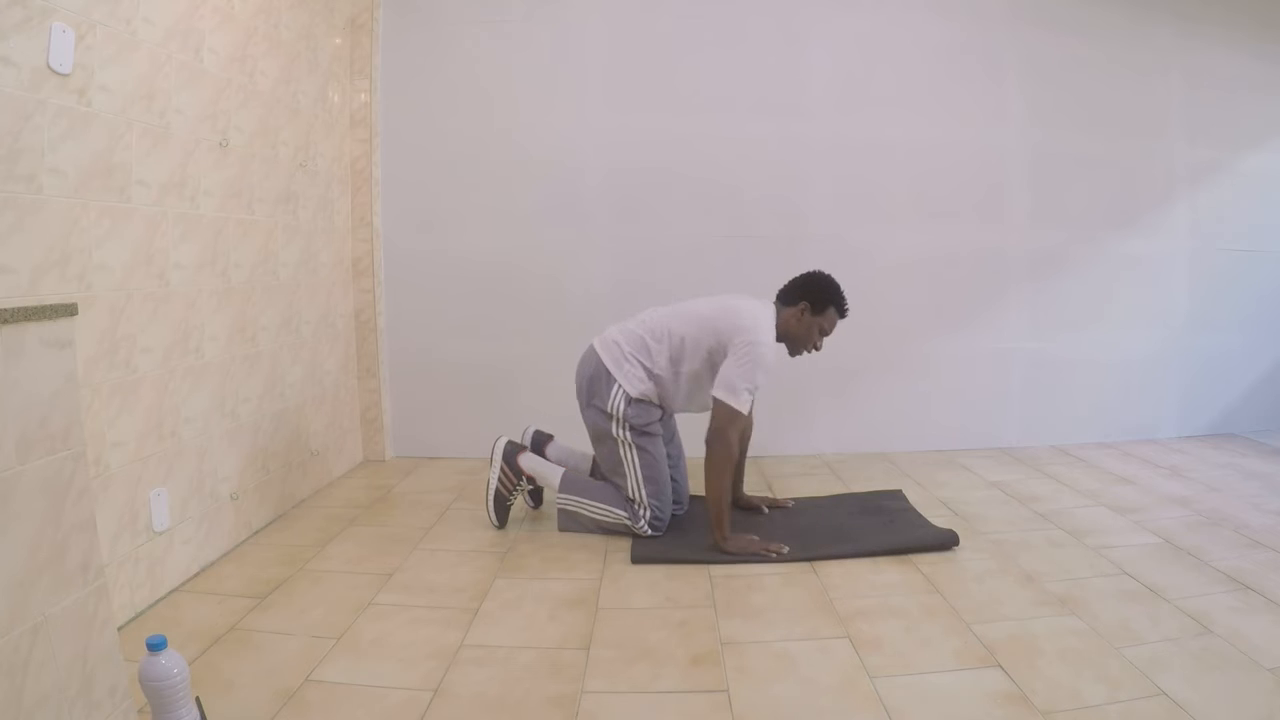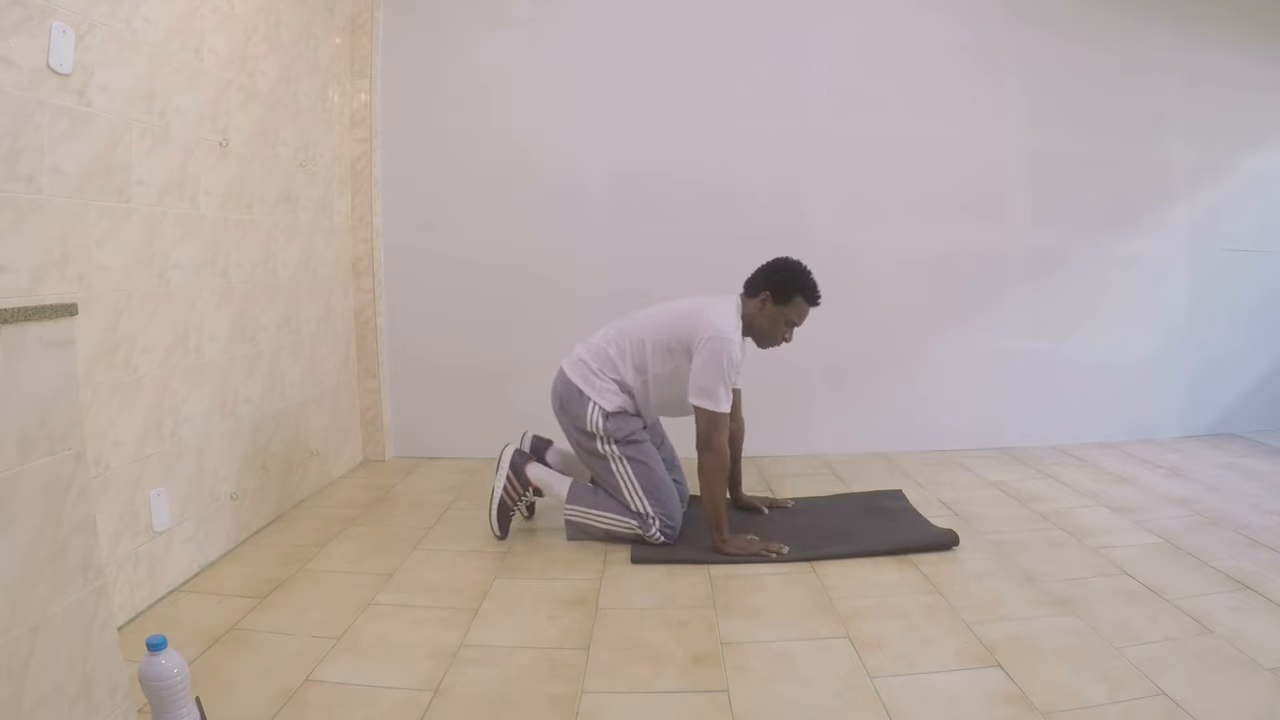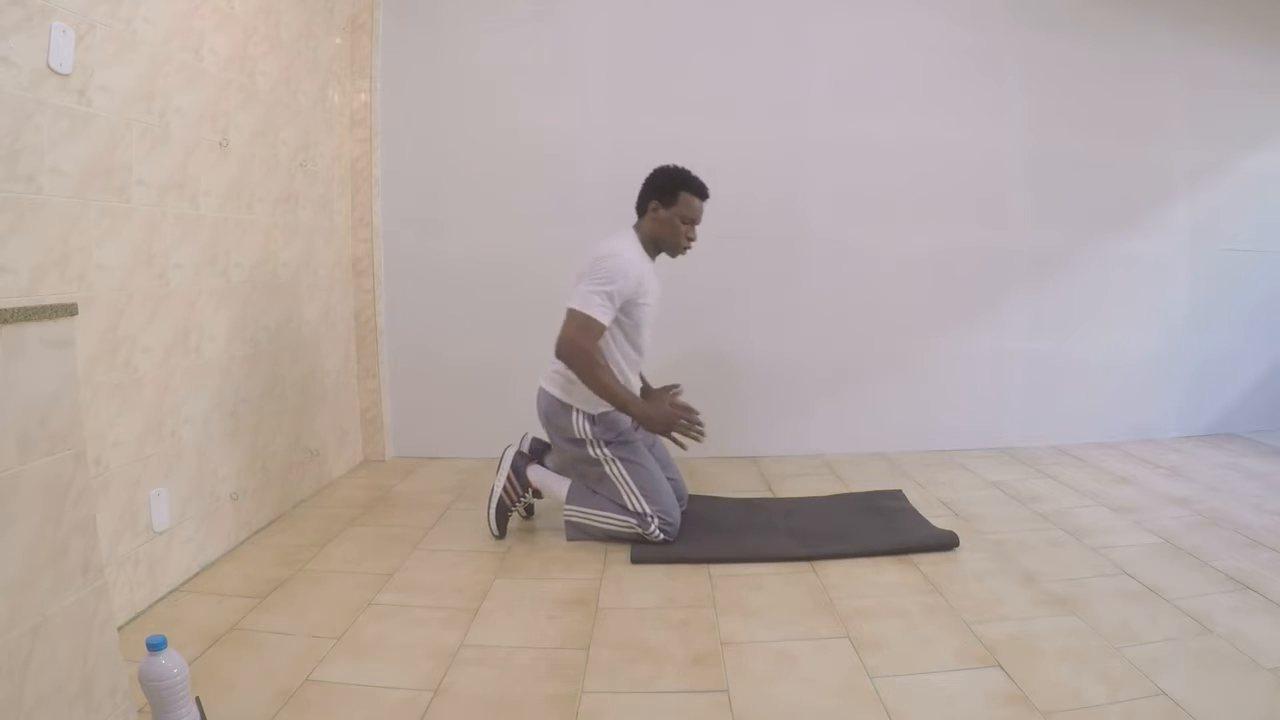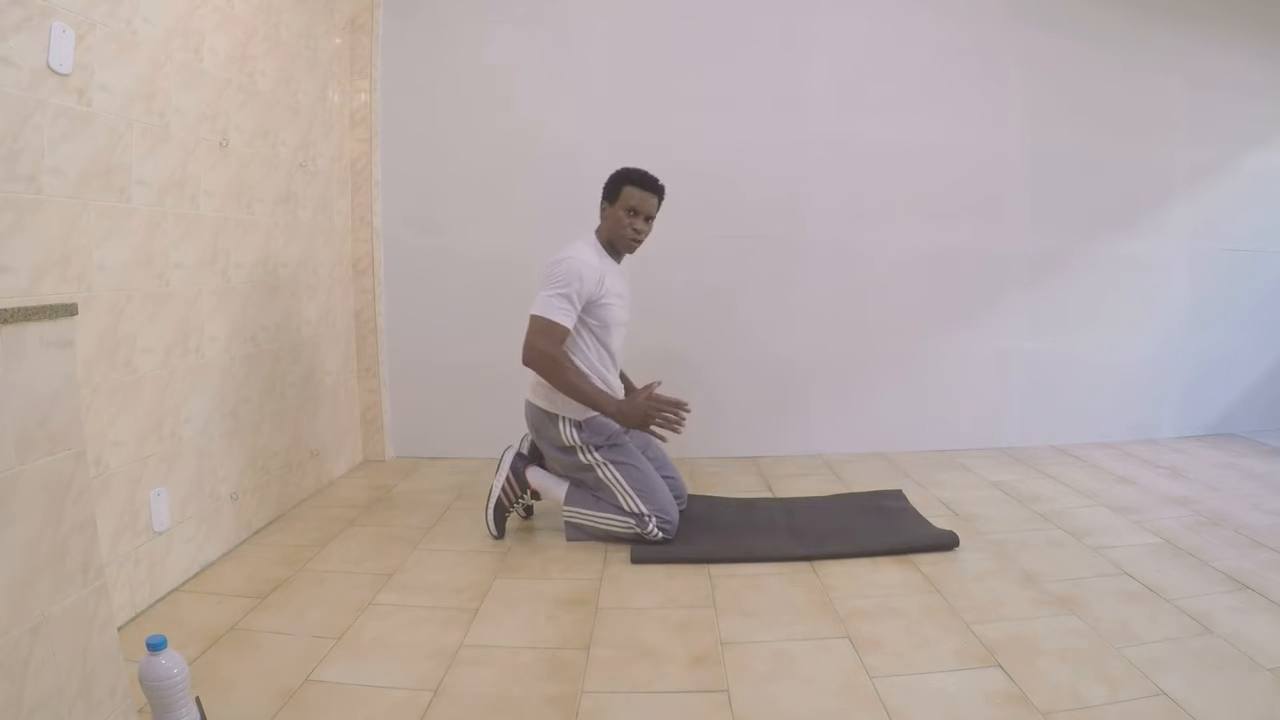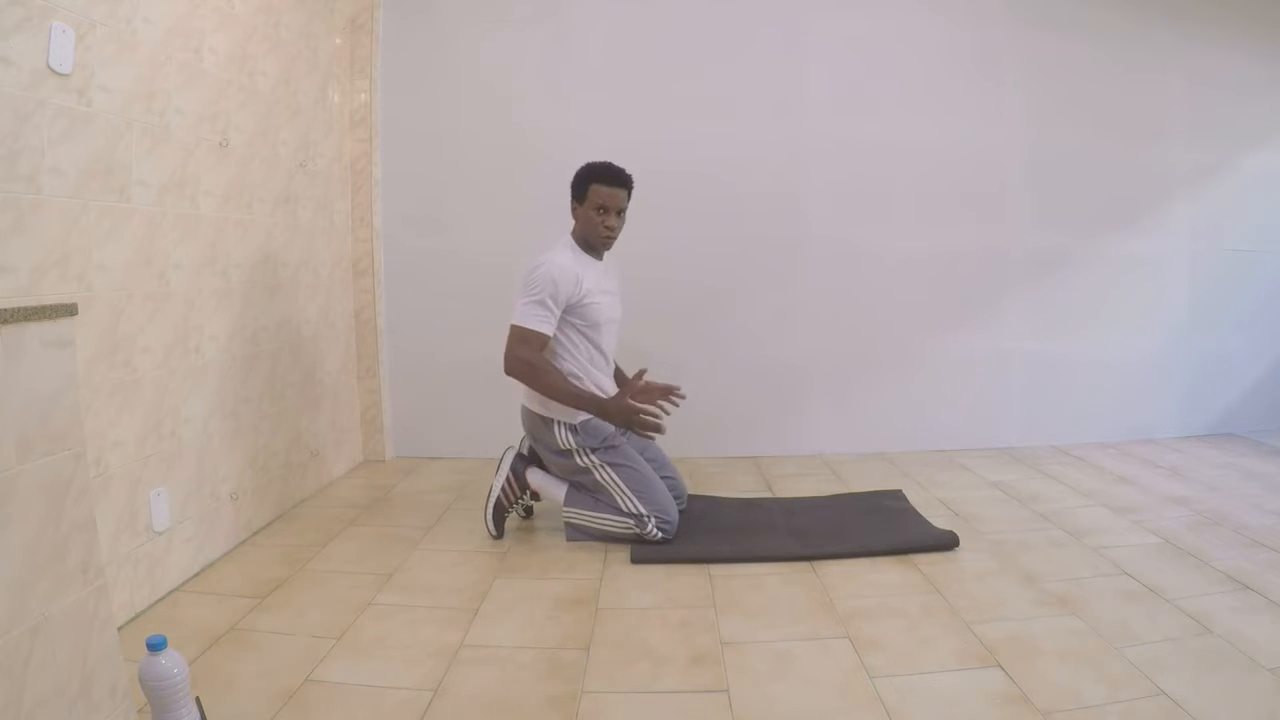
dt=1s
person 1, frame 1
left shoulder: (753, 322)
right shoulder: (758, 342)
left elbow: (741, 423)
right elbow: (722, 439)
left wrist: (737, 494)
right wrist: (722, 535)
left hip: (629, 378)
right hip: (616, 381)
left knee: (674, 499)
right knee: (649, 517)
left ankle: (547, 452)
right ankle: (521, 463)
person 1, frame 2
left shoulder: (728, 322)
right shoulder: (721, 337)
left elbow: (732, 422)
right elbow: (712, 444)
left wrist: (737, 493)
right wrist: (722, 538)
left hip: (610, 393)
right hip: (592, 397)
left knee: (675, 496)
right knee: (661, 523)
left ankle: (546, 458)
right ankle: (529, 476)
person 1, frame 3
left shoulder: (639, 261)
right shoulder: (621, 261)
right elbow: (572, 347)
left wrist: (649, 396)
right wrist: (641, 411)
left hip: (606, 407)
right hip: (581, 411)
left knee: (675, 497)
right knee: (661, 521)
left ankle: (544, 458)
right ankle: (531, 477)
person 1, frame 4
left shoulder: (612, 268)
right shoulder: (578, 265)
right elbow: (538, 352)
left wrist: (636, 397)
right wrist: (618, 408)
left hip: (599, 414)
right hip: (571, 420)
left knee: (675, 496)
right knee: (660, 521)
left ankle: (543, 462)
right ankle: (530, 478)
person 1, frame 5
left shoulder: (602, 268)
right shoulder: (556, 270)
right elbow: (519, 360)
left wrist: (628, 388)
right wrist: (605, 408)
left hip: (599, 416)
right hip: (568, 424)
left knee: (675, 495)
right knee: (660, 521)
left ankle: (543, 465)
right ankle: (529, 480)
